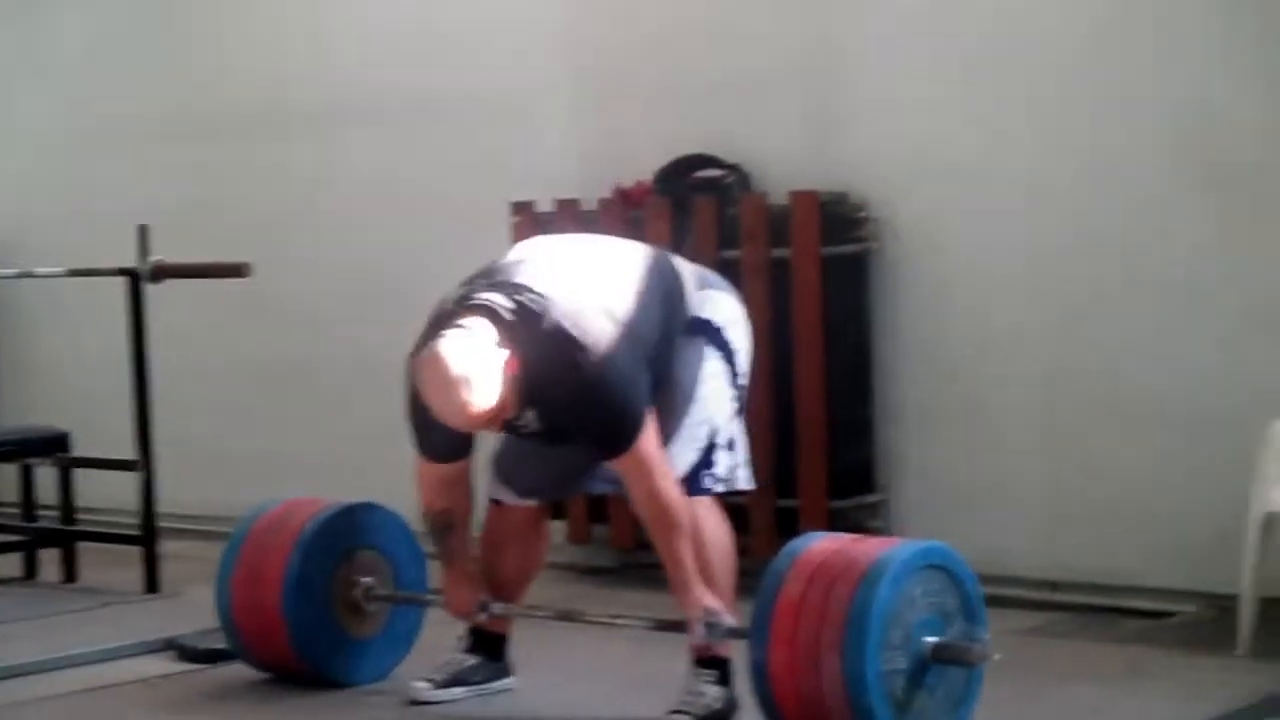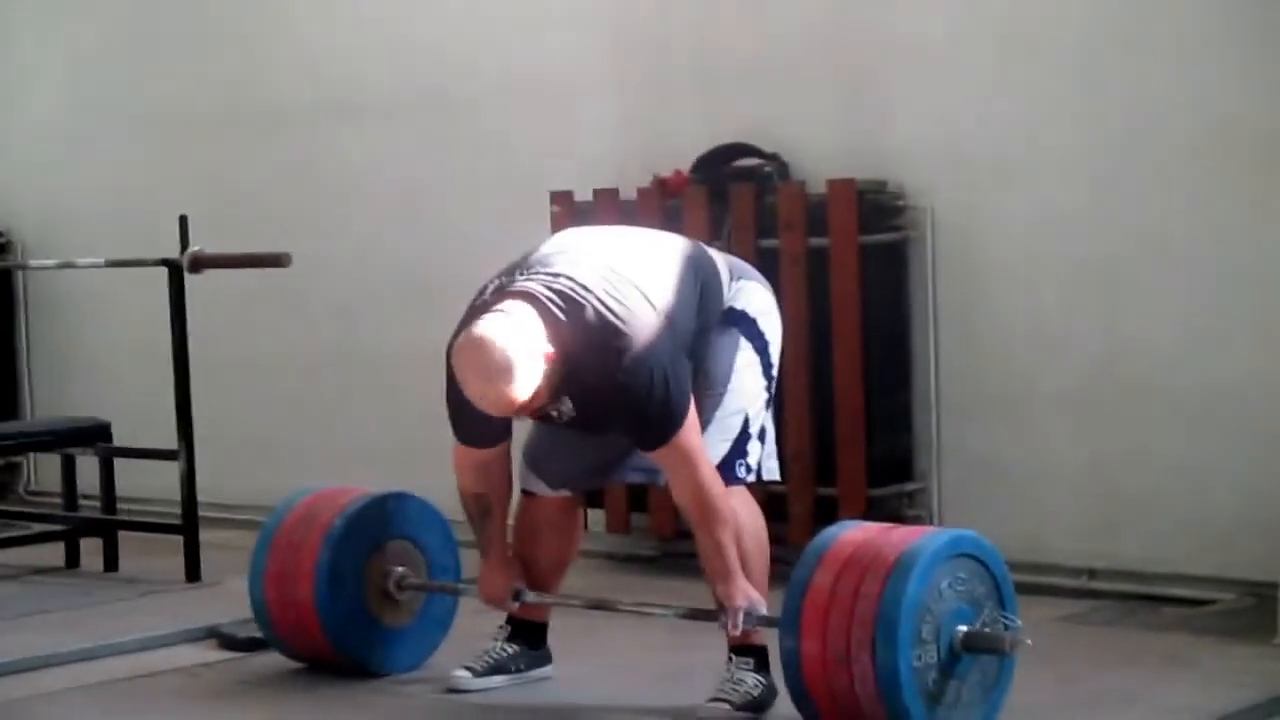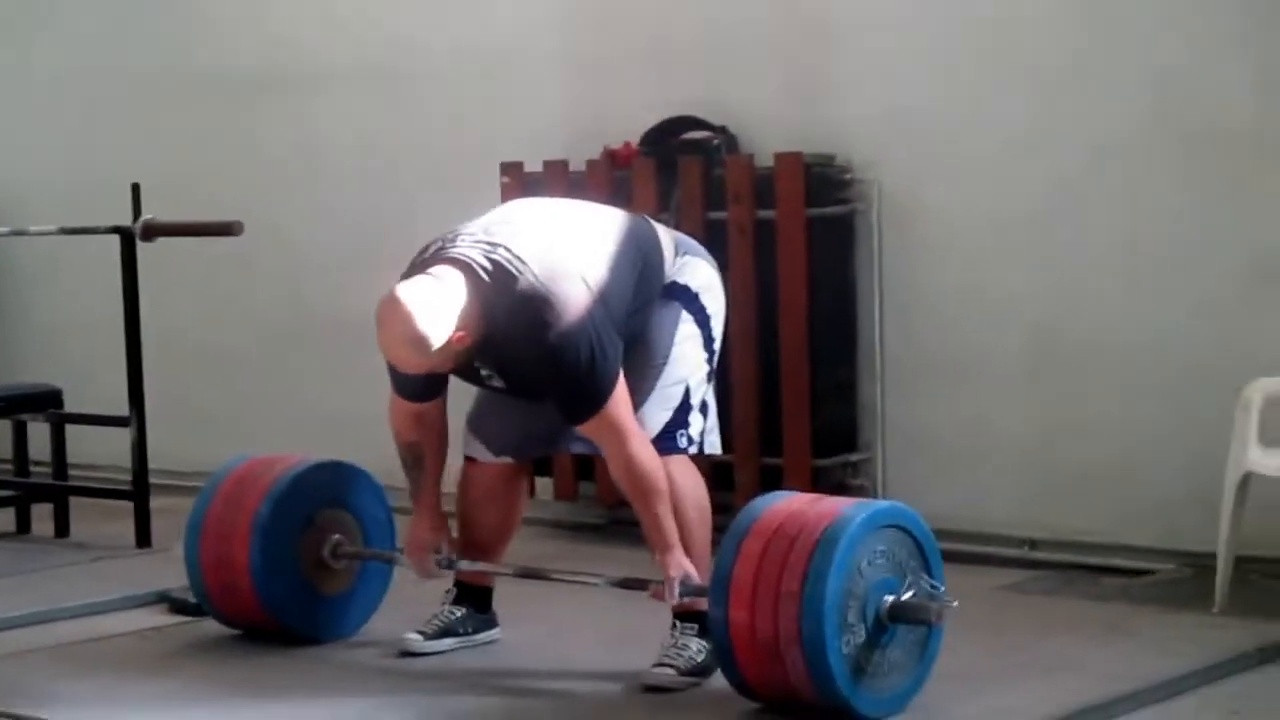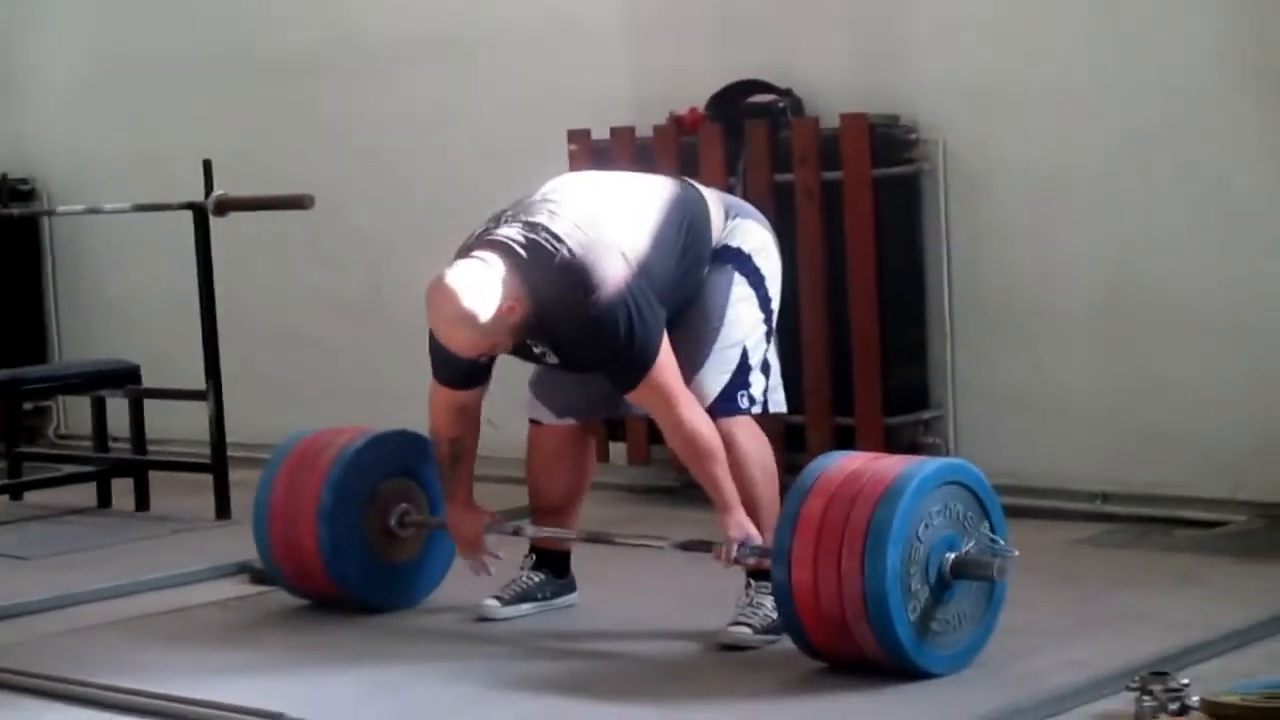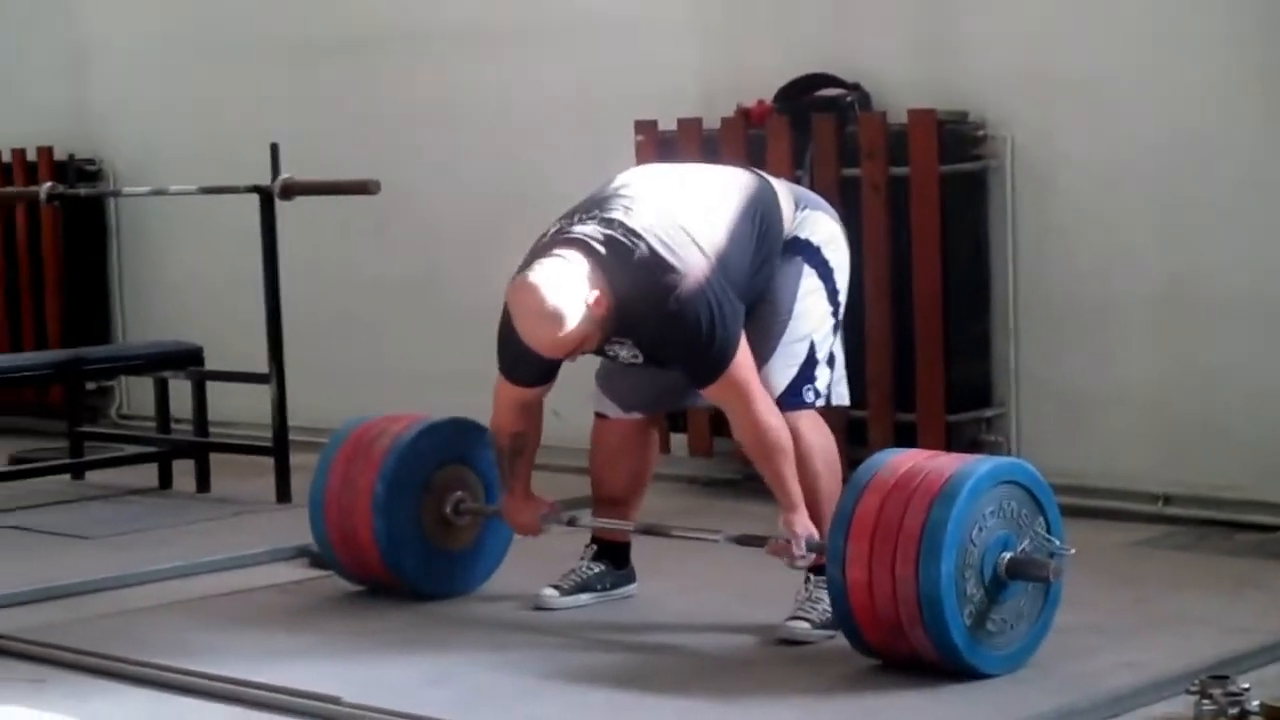
dt=0.4s
person 1, frame 1
left shoulder: (591, 361)
right shoulder: (441, 370)
left elbow: (648, 484)
right elbow: (442, 483)
left wrist: (691, 588)
right wrist: (458, 572)
left knee: (683, 484)
right knee: (515, 491)
left ankle: (713, 677)
right ankle: (486, 653)
person 1, frame 2
left shoulder: (631, 353)
right shoulder: (477, 359)
left elbow: (690, 476)
right elbow: (478, 464)
left wrist: (730, 580)
right wrist: (495, 559)
left knee: (720, 477)
right knee: (546, 480)
left ankle: (750, 664)
right ankle: (525, 640)
person 1, frame 3
left shoulder: (557, 326)
right shoulder: (417, 308)
left elbow: (621, 445)
right elbow: (416, 414)
left wrist: (668, 550)
right wrist: (427, 514)
left hip: (669, 286)
left knee: (660, 446)
right knee: (490, 446)
left ankle: (694, 629)
right ankle: (472, 604)
person 1, frame 4
left shoulder: (599, 300)
right shoulder: (464, 303)
left elbow: (672, 409)
right elbow: (454, 408)
left wrist: (729, 511)
right wrist: (459, 505)
left hip: (723, 248)
left knee: (722, 410)
right knee: (554, 411)
left ankle: (768, 586)
right ankle: (550, 568)
person 1, frame 5
left shoulder: (680, 296)
right shoulder: (537, 302)
left elbow: (748, 408)
right elbow: (516, 403)
left wrist: (793, 511)
right wrist: (516, 494)
left hip: (792, 239)
left knee: (789, 404)
right knee: (621, 404)
left ankle: (827, 581)
right ankle: (609, 558)
